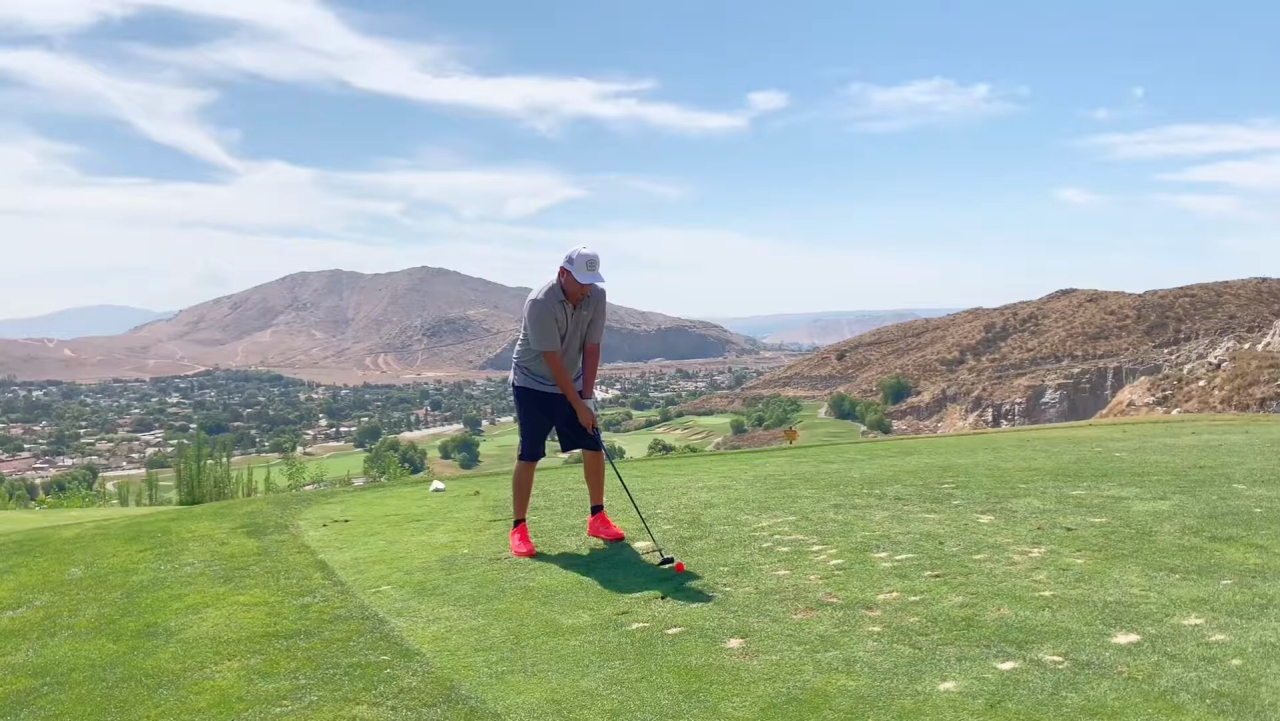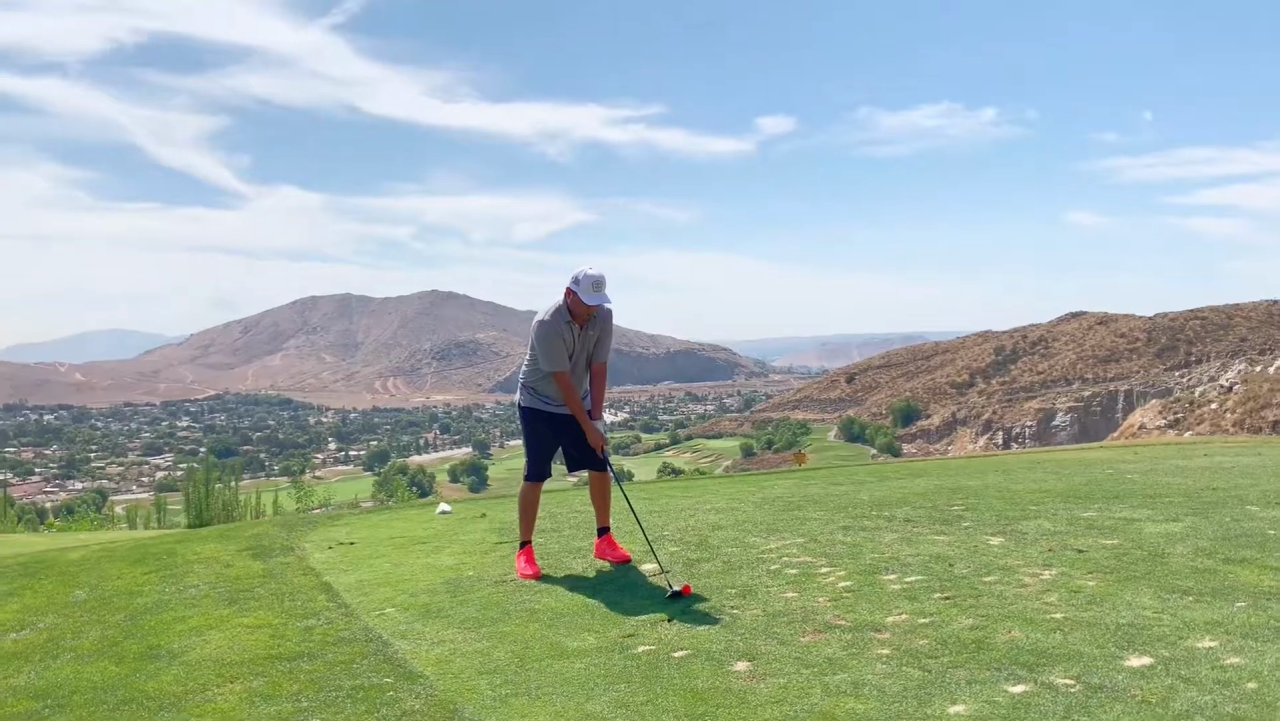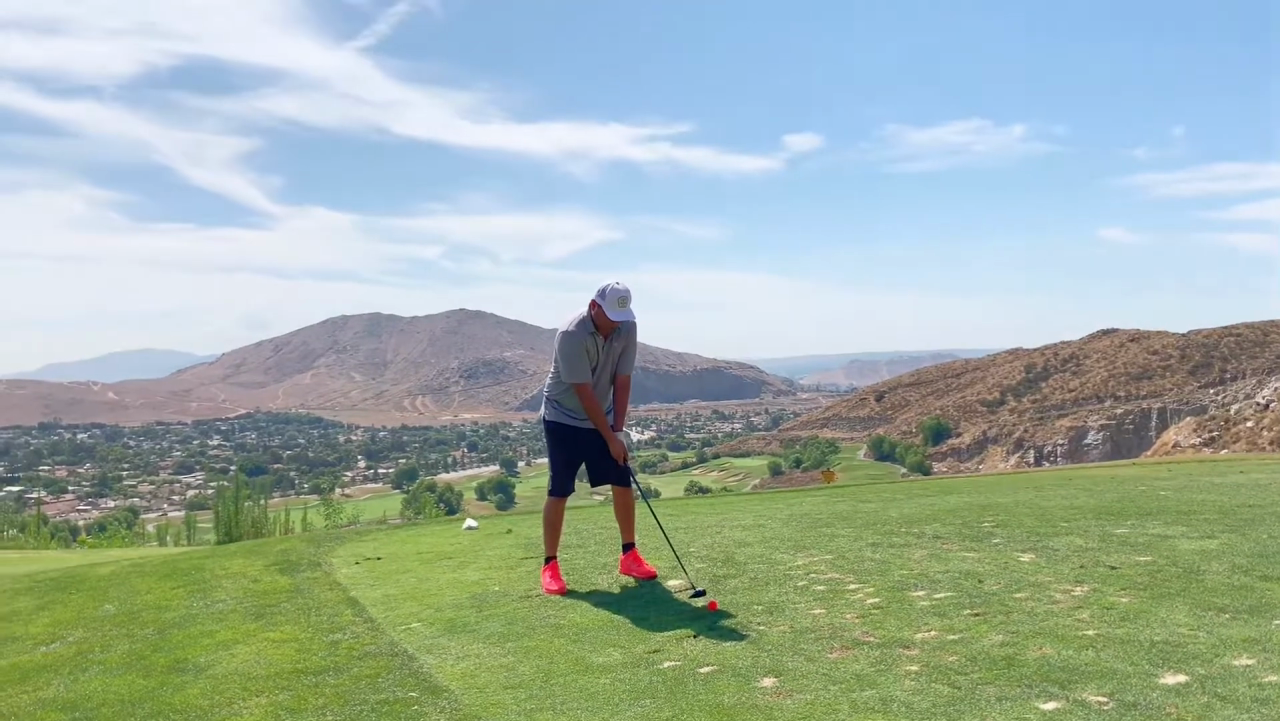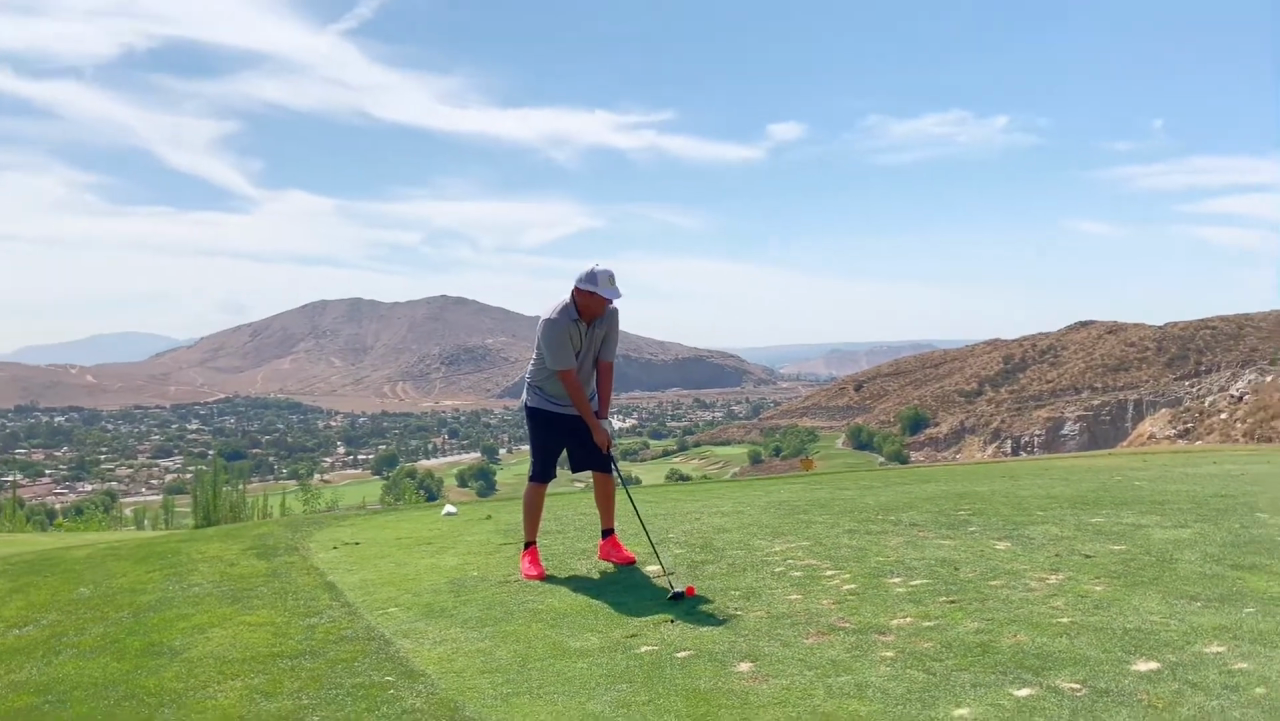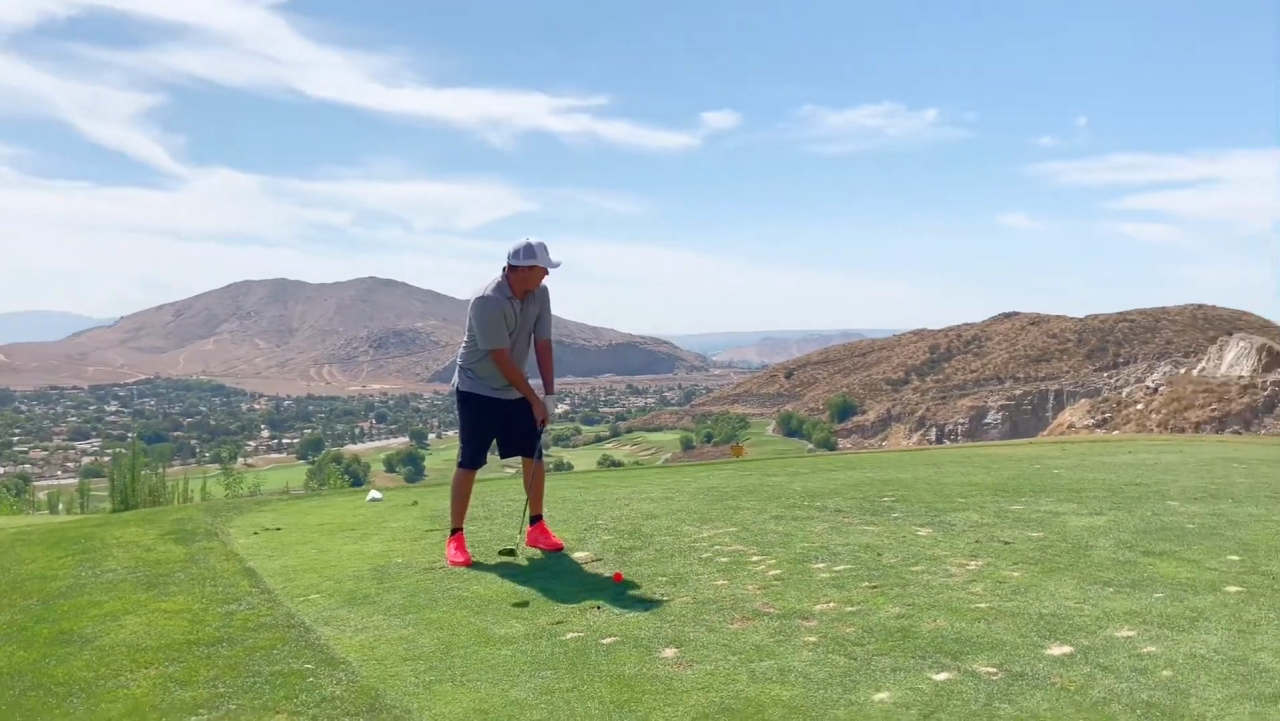
dt=0.5s
person 1, frame 1
left shoulder: (597, 296)
right shoulder: (540, 303)
left elbow: (591, 348)
right elbow: (553, 361)
left wrist: (587, 397)
right wrist: (578, 406)
left hip: (572, 383)
right hip: (533, 384)
left knee: (594, 447)
right knee: (529, 455)
left ankle: (597, 517)
right ankle: (519, 528)
person 1, frame 2
left shoulder: (603, 316)
right shoulder: (547, 324)
left elbow: (598, 369)
right elbow: (563, 382)
left wrist: (597, 418)
right wrist: (588, 427)
left hip: (578, 402)
right hip: (539, 405)
left knee: (600, 467)
right knee: (535, 476)
left ankle: (604, 538)
right ankle: (524, 550)
person 1, frame 3
left shoulder: (627, 328)
right shoulder: (571, 335)
left elbow: (622, 382)
right elbow: (585, 393)
left wrist: (618, 430)
right wrist: (609, 437)
left hip: (603, 417)
right hip: (564, 419)
left knee: (623, 483)
right knee: (559, 491)
left ankle: (629, 555)
right ankle: (550, 565)
person 1, frame 4
left shoulder: (610, 315)
right shoulder: (554, 323)
left elbow: (605, 368)
right elbow: (569, 380)
left wrist: (604, 418)
right wrist: (594, 426)
left hip: (585, 404)
right hip: (545, 405)
left knee: (604, 469)
right knee: (540, 477)
left ankle: (608, 540)
right ankle: (529, 551)
person 1, frame 5
left shoulder: (540, 294)
right shoulder: (487, 302)
left elbow: (543, 344)
right elbow: (502, 359)
left wrist: (548, 394)
right wrist: (533, 400)
left hip: (516, 390)
right hip: (477, 390)
left knee: (534, 455)
right knee: (469, 463)
left ankle: (536, 526)
right ankle: (456, 537)
